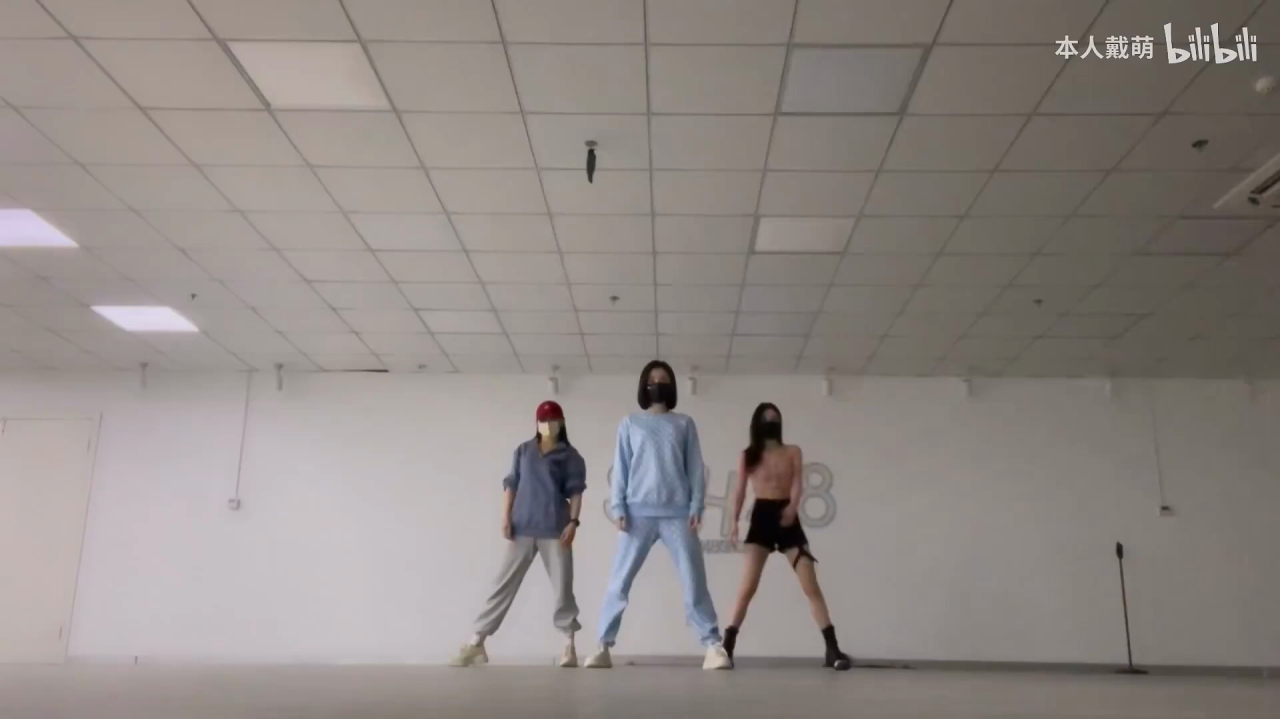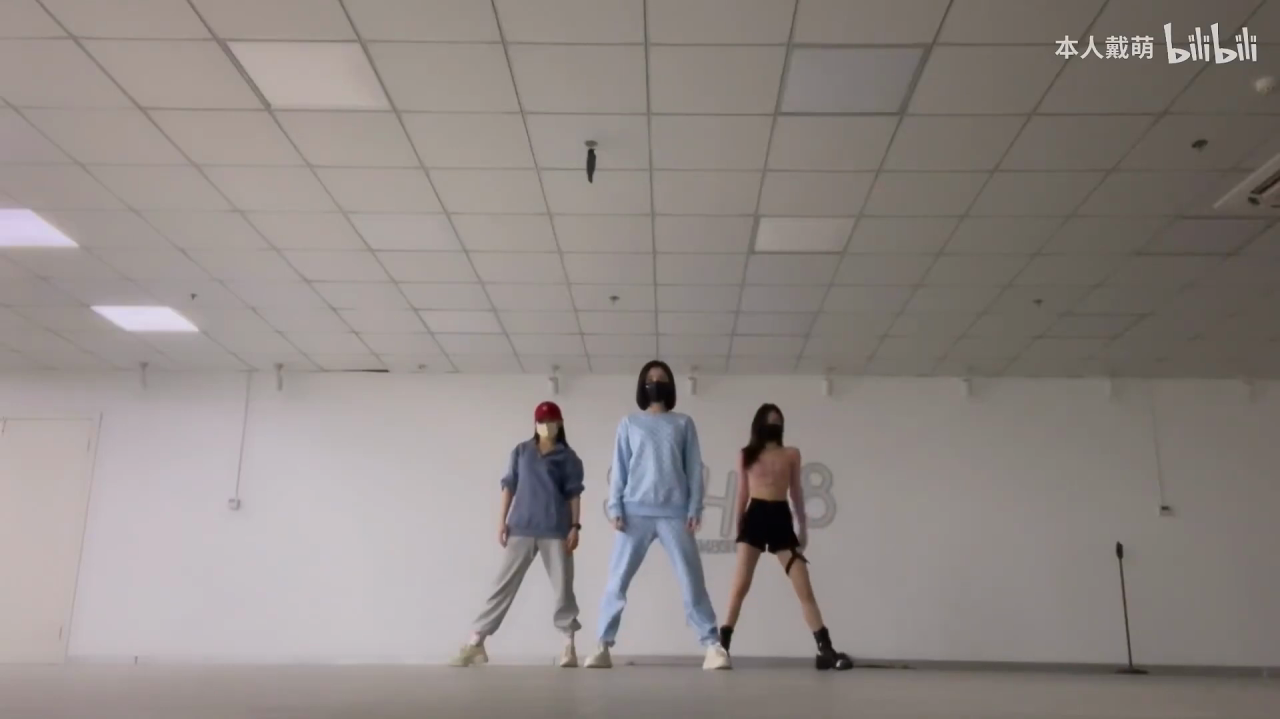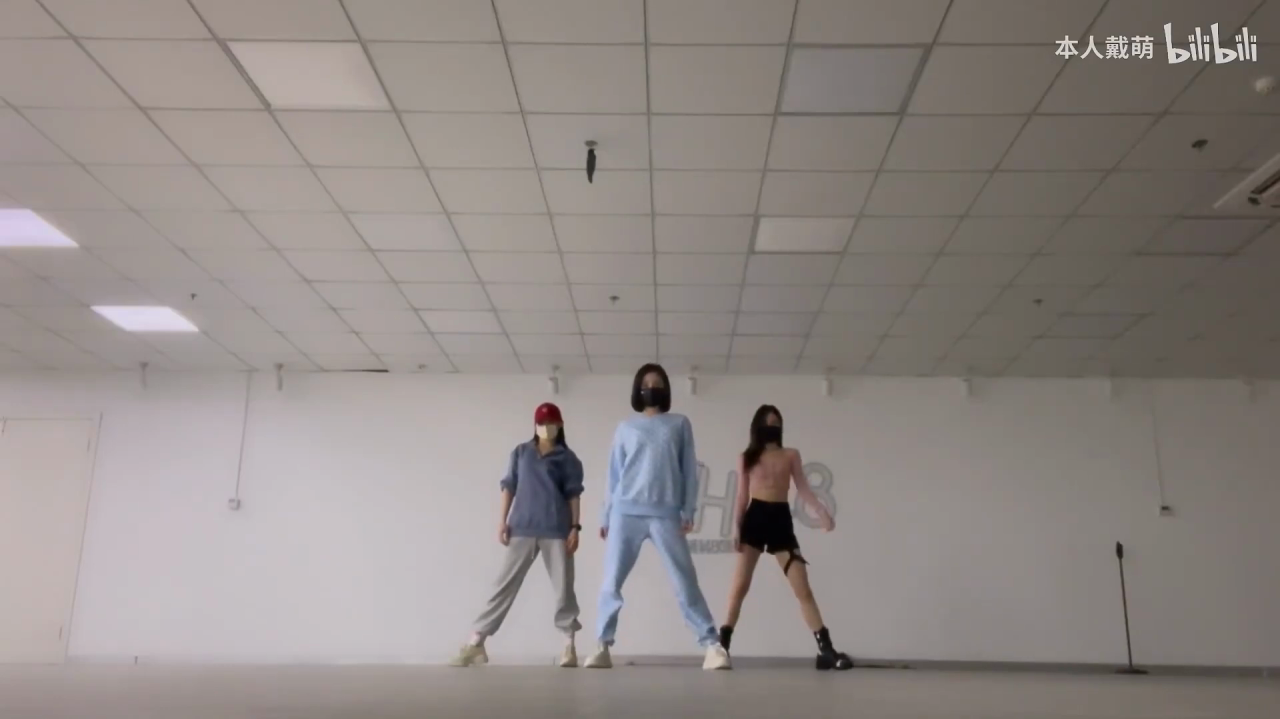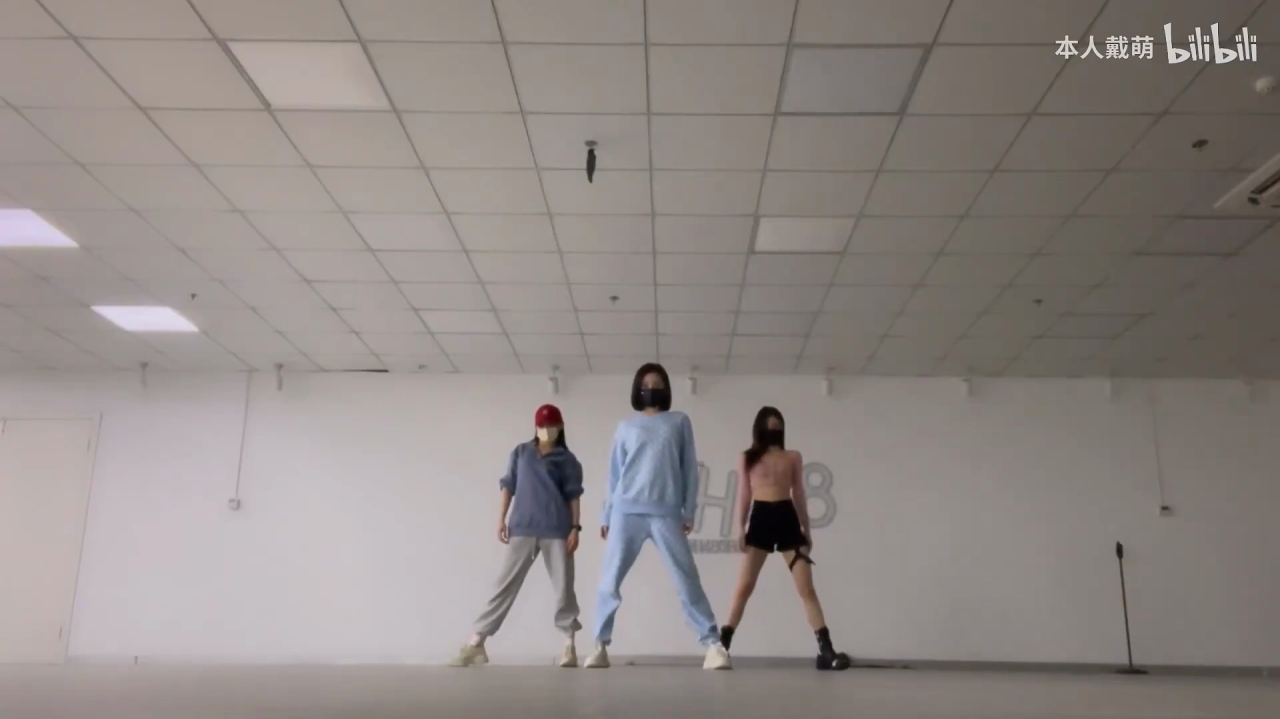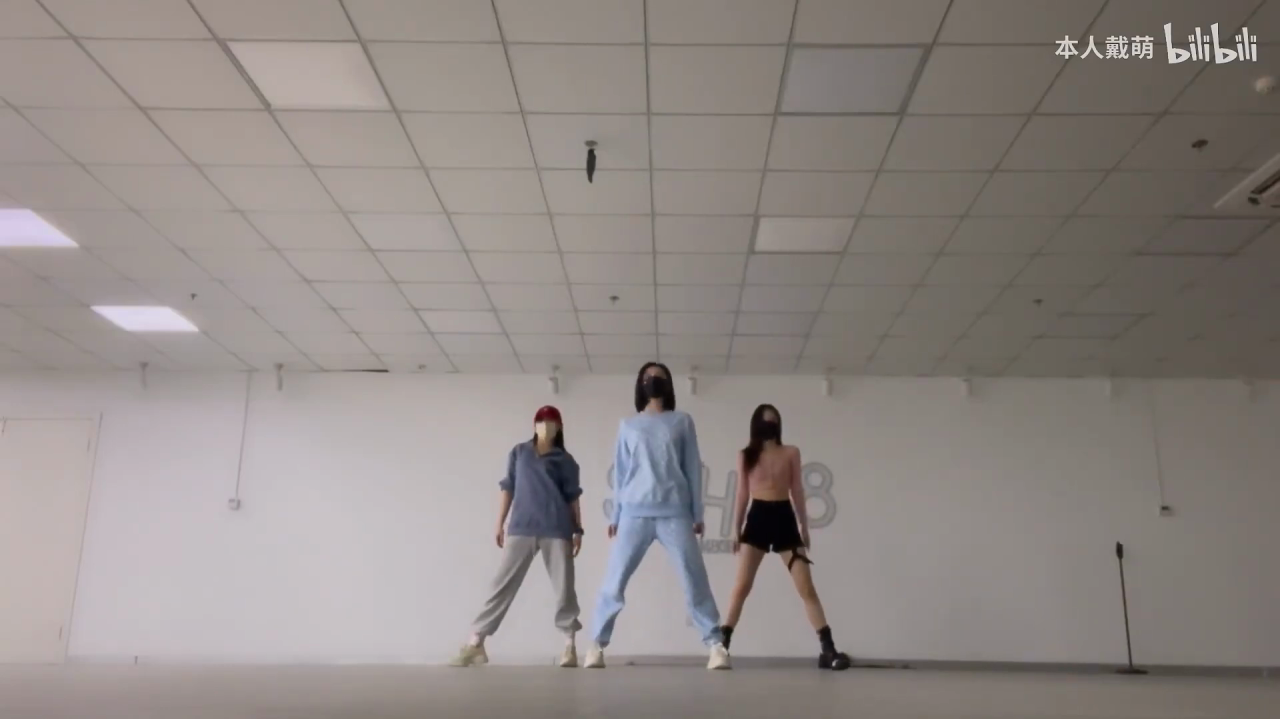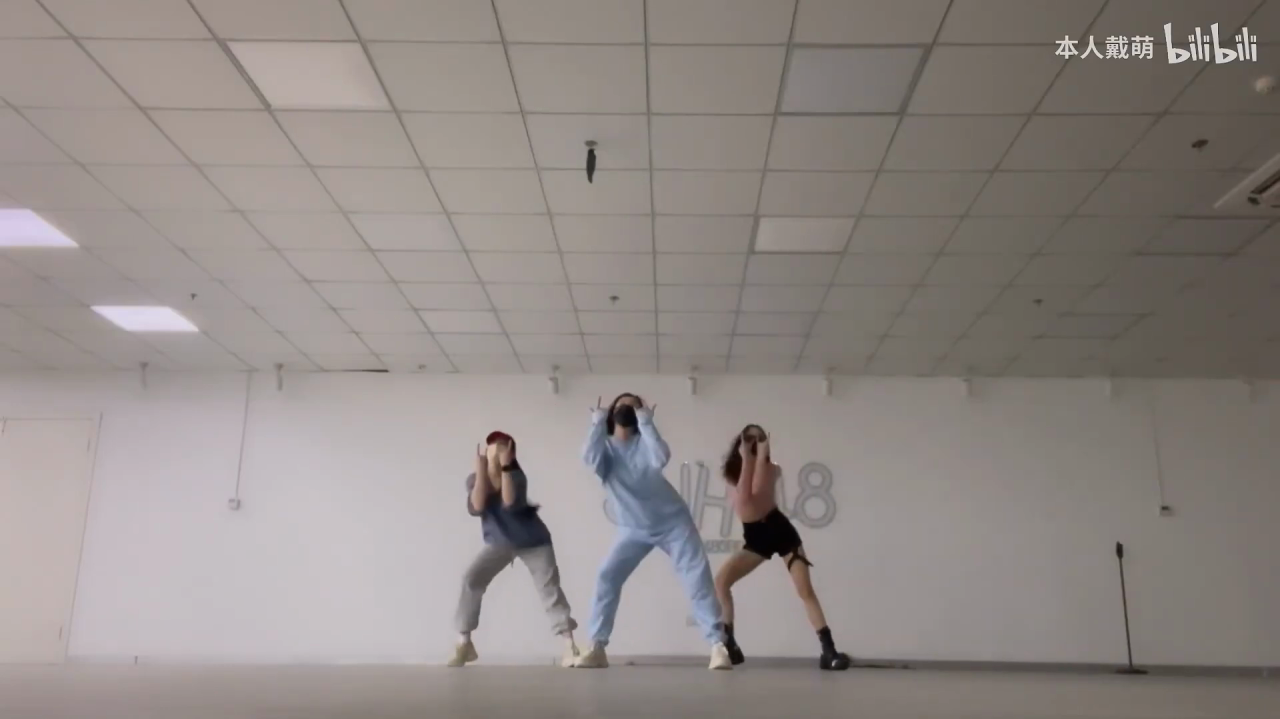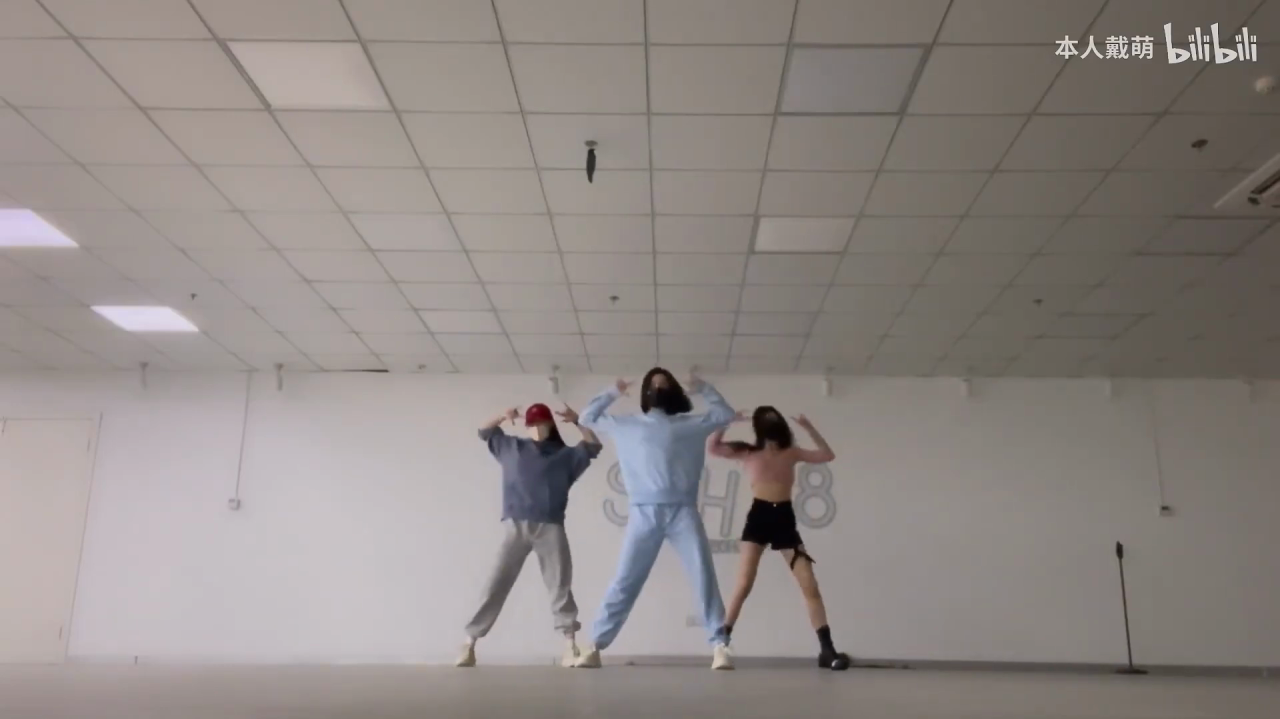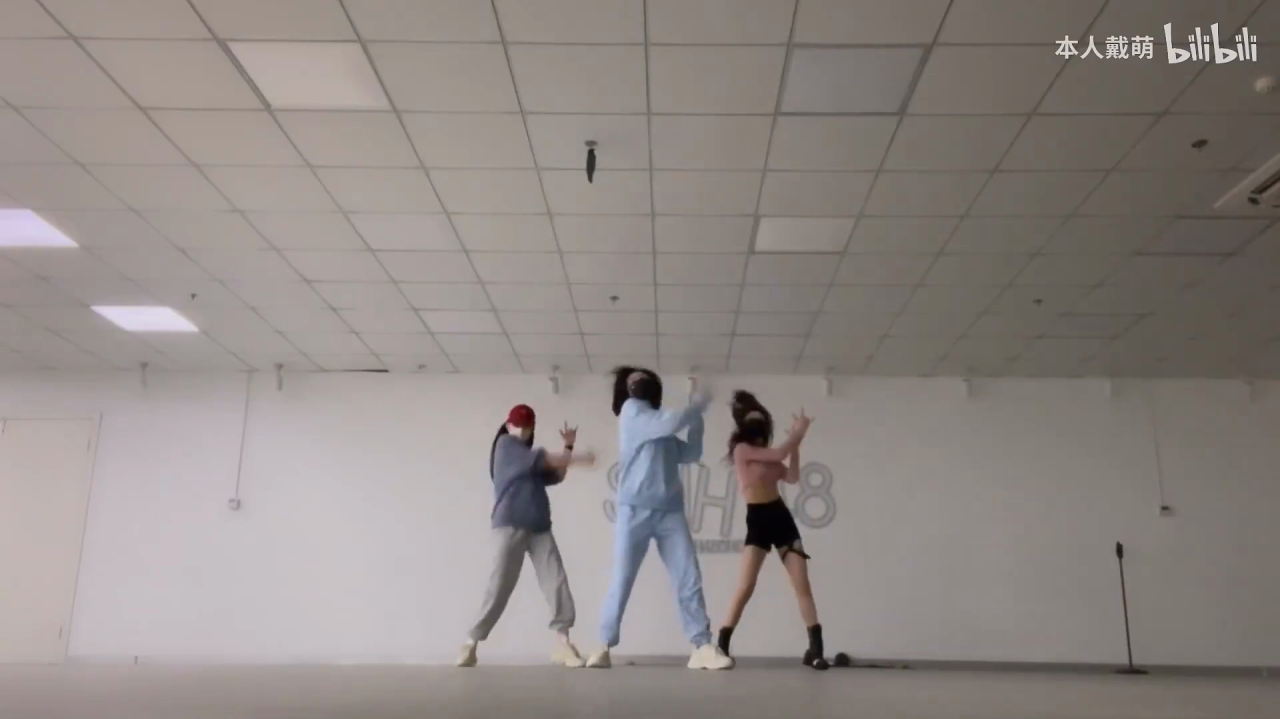
dt=0.7s
person 1, frame 1
left shoulder: (684, 424)
right shoulder: (630, 424)
left elbow: (695, 468)
right elbow: (621, 468)
left wrist: (696, 507)
right wrist: (618, 507)
left hip: (678, 513)
right hip: (638, 513)
left knee: (694, 580)
right knee: (619, 581)
left ankle: (713, 645)
right ankle: (603, 646)
person 1, frame 2
left shoulder: (683, 423)
right shoulder: (629, 423)
left elbow: (694, 468)
right elbow: (620, 468)
left wrist: (694, 509)
right wrist: (615, 507)
left hip: (674, 513)
right hip: (635, 512)
left knee: (692, 580)
right knee: (617, 580)
left ankle: (713, 645)
right ankle: (603, 646)
person 1, frame 3
left shoulder: (680, 424)
right shoulder: (626, 428)
left elbow: (689, 470)
right elbow: (614, 474)
left wrist: (688, 512)
right wrist: (606, 516)
left hip: (665, 514)
right hip: (626, 512)
left knee: (685, 581)
right knee: (611, 581)
left ankle: (712, 645)
right ankle: (603, 646)
person 1, frame 4
left shoulder: (679, 422)
right shoulder: (626, 427)
left elbow: (689, 468)
right elbow: (615, 473)
left wrist: (689, 511)
right wrist: (606, 516)
left hip: (666, 513)
right hip: (627, 511)
left knee: (687, 579)
right knee: (609, 580)
left ankle: (713, 645)
right ankle: (600, 645)
person 1, frame 5
left shoulder: (683, 422)
right shoulder: (628, 425)
left elbow: (693, 468)
right elbow: (620, 472)
left wrist: (697, 514)
right wrist: (615, 515)
left hip: (675, 513)
right hip: (634, 513)
left knee: (694, 579)
right knee: (614, 580)
left ankle: (716, 644)
right ankle: (598, 645)
person 1, frame 6
left shoulder: (645, 441)
right shoulder: (603, 444)
left elbow: (660, 459)
right elbow: (591, 460)
left wrist: (644, 418)
right wrist: (597, 422)
left hip: (673, 522)
right hip: (634, 530)
left knee: (699, 580)
right knee: (607, 577)
left ankle: (718, 645)
right ankle: (597, 647)
person 1, frame 7
left shoulder: (687, 424)
right shoulder: (626, 425)
left elbow: (724, 414)
right elbow: (588, 419)
left wrist: (704, 390)
right wrist: (613, 394)
left hip: (682, 512)
right hip: (643, 512)
left knee: (703, 575)
right knee: (624, 580)
left ankle: (719, 644)
right ankle: (595, 646)
person 1, frame 8
left shoulder: (662, 422)
right shoulder: (633, 410)
left elbow: (692, 454)
right elbow: (669, 423)
left wrist: (696, 417)
right wrist: (696, 407)
left hip: (671, 512)
right hip: (635, 510)
left knee: (689, 577)
right knee: (621, 579)
left ankle: (703, 646)
right ankle: (605, 646)
person 2, frame 1
left shoulder: (793, 452)
right shoulder: (748, 456)
left elbow: (798, 485)
right elbow: (740, 490)
left wrist: (792, 508)
right wrist: (735, 521)
left hip: (789, 520)
right hip: (761, 518)
left knee: (811, 586)
right knee: (748, 587)
left ankle: (833, 649)
right ankle: (727, 648)
person 2, frame 2
left shoulder: (792, 454)
right shoulder: (746, 455)
left elbow: (796, 491)
right elbow: (742, 493)
left wrist: (803, 527)
right wrist: (738, 528)
left hip: (781, 519)
right hip: (755, 518)
left knee: (804, 588)
right knee: (740, 586)
left ankle: (826, 650)
right ankle: (722, 647)
person 2, frame 3
left shoulder: (791, 455)
right shoulder: (747, 458)
left elbow: (803, 488)
right elbow: (742, 495)
left wrist: (823, 512)
right wrist: (737, 528)
left hip: (781, 520)
right hip: (755, 519)
left knee: (803, 589)
right knee: (739, 587)
left ankle: (827, 650)
right ankle: (721, 647)
person 2, frame 4
left shoulder: (793, 457)
right shoulder: (747, 458)
left elbow: (799, 494)
right elbow: (743, 494)
left wrist: (807, 530)
right wrist: (740, 528)
left hip: (787, 519)
right hip: (760, 520)
left knee: (807, 588)
right knee: (744, 586)
left ankle: (827, 650)
right ankle: (722, 646)
person 2, frame 5
left shoulder: (791, 453)
right shoulder: (745, 456)
left elbow: (797, 491)
right elbow: (742, 494)
left wrist: (804, 527)
right wrist: (737, 530)
left hip: (784, 519)
right hip: (757, 519)
left knee: (806, 588)
right knee: (742, 586)
left ankle: (829, 649)
right ankle: (721, 646)
person 2, frame 6
left shoulder: (772, 469)
right shoulder: (732, 470)
left elbow: (756, 488)
right elbow: (744, 495)
left wrist: (761, 455)
right wrist: (746, 458)
left hip: (780, 529)
right hip: (755, 537)
left knee: (805, 590)
right knee: (720, 580)
left ankle: (829, 651)
right ankle: (729, 645)
person 2, frame 7
left shoulder: (790, 453)
right shoulder: (749, 453)
left elbow: (827, 455)
right elbow: (713, 447)
left wrist: (809, 428)
left hip: (785, 525)
right hip: (760, 521)
left knee: (809, 585)
right knee: (744, 585)
left ankle: (827, 650)
person 2, frame 8
left shoulder: (770, 452)
right shoulder: (742, 449)
left elbow: (792, 477)
right elbow: (779, 454)
left wrist: (796, 438)
right wrist: (799, 432)
left hip: (782, 517)
right hip: (758, 521)
left knee: (802, 584)
right knee: (745, 587)
left ankle: (815, 648)
right ankle: (721, 646)
person 3, frame 1
left shoulder: (570, 455)
right shoulder: (523, 450)
left elbow: (575, 491)
right elbow: (511, 484)
left wrist: (573, 522)
right wrist: (505, 517)
left hip: (555, 528)
right hip: (523, 527)
left knee: (562, 586)
right knee: (505, 583)
left ankle: (569, 646)
right ankle: (476, 643)
person 3, frame 2
left shoulder: (567, 456)
right shoulder: (521, 451)
left elbow: (574, 494)
right elbow: (509, 486)
left wrist: (575, 526)
right wrist: (502, 521)
left hip: (555, 529)
right hip: (522, 527)
left knee: (563, 586)
right knee: (505, 583)
left ankle: (569, 646)
right ankle: (476, 643)
person 3, frame 3
left shoulder: (567, 457)
right shoulder: (520, 452)
left elbow: (573, 494)
right elbow: (509, 487)
left wrist: (575, 527)
right wrist: (503, 520)
left hip: (556, 529)
right hip: (522, 528)
left knee: (564, 586)
right knee: (506, 584)
left ankle: (569, 646)
right ankle: (475, 643)
person 3, frame 4
left shoulder: (567, 459)
right shoulder: (520, 452)
left elbow: (573, 495)
right elbow: (508, 486)
left wrist: (575, 528)
right wrist: (501, 519)
left hip: (556, 529)
right hip: (523, 528)
left knee: (564, 586)
right knee: (506, 584)
left ankle: (569, 646)
right ankle: (476, 643)
person 3, frame 5
left shoulder: (565, 460)
right shoulder: (519, 452)
left elbow: (573, 498)
right elbow: (508, 488)
left wrist: (578, 531)
right wrist: (500, 523)
left hip: (556, 530)
right hip: (521, 529)
left knee: (564, 585)
right knee: (504, 583)
left ankle: (570, 646)
right ankle: (475, 643)
person 3, frame 6
left shoulder: (517, 477)
right shoulder: (474, 479)
left elbow: (509, 503)
right elbow: (477, 508)
left wrist: (505, 467)
right wrist: (481, 469)
left hip: (534, 542)
right hip: (498, 543)
left knee: (550, 589)
right knee: (471, 580)
left ankle: (570, 648)
right ankle: (464, 644)
person 3, frame 7
left shoulder: (563, 454)
right shoulder: (512, 447)
left elbow: (594, 447)
right elbow: (484, 432)
left wrist: (576, 423)
right wrist: (504, 417)
left hip: (550, 529)
right hip: (516, 526)
left knee: (560, 586)
right knee: (496, 584)
left ankle: (570, 647)
right ankle: (469, 646)
person 3, frame 8
left shoulder: (533, 458)
right shoulder: (506, 445)
left elbow: (556, 476)
right elbow: (542, 459)
left wrist: (568, 445)
right wrist: (579, 458)
left hip: (540, 530)
right hip: (510, 528)
left knee: (557, 581)
right knee: (499, 587)
left ankle: (563, 644)
right ankle: (471, 645)
